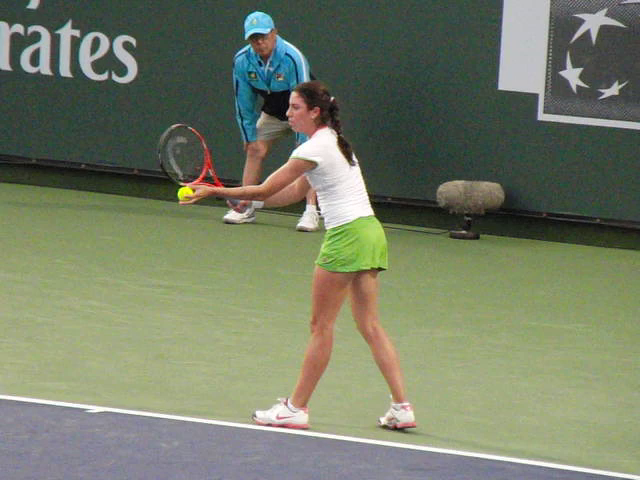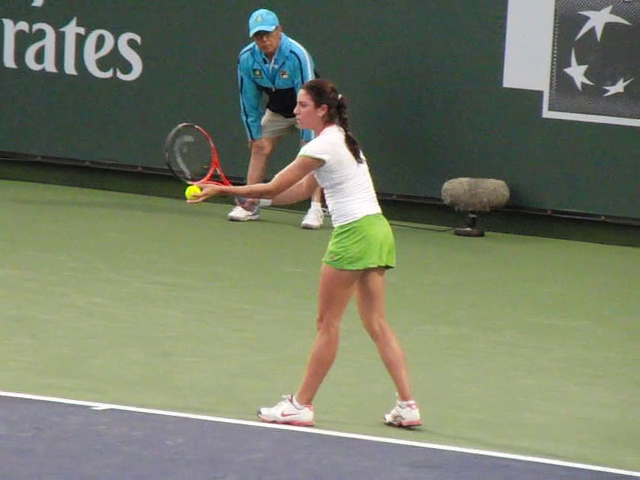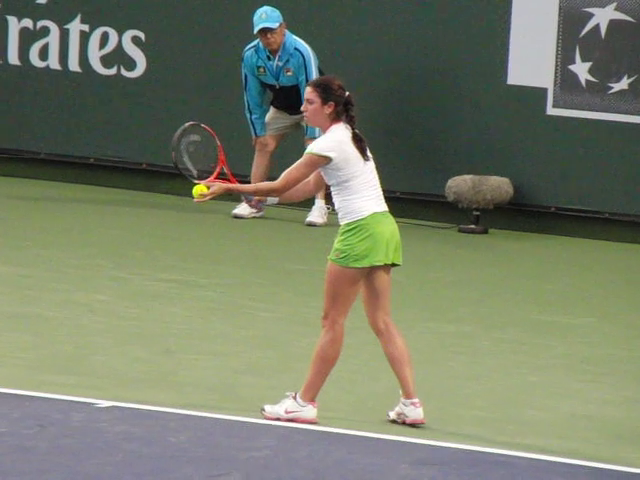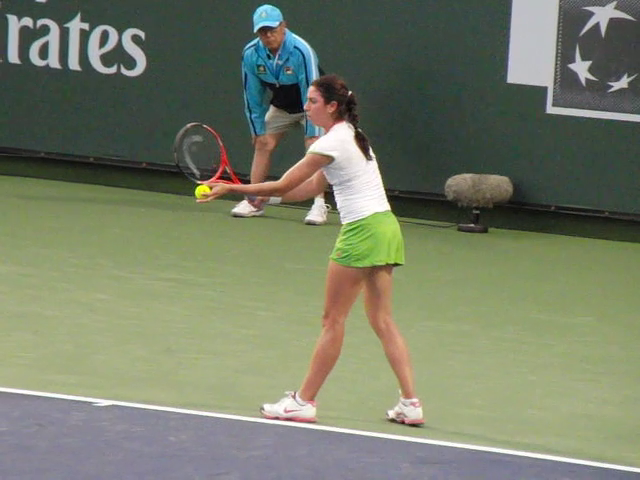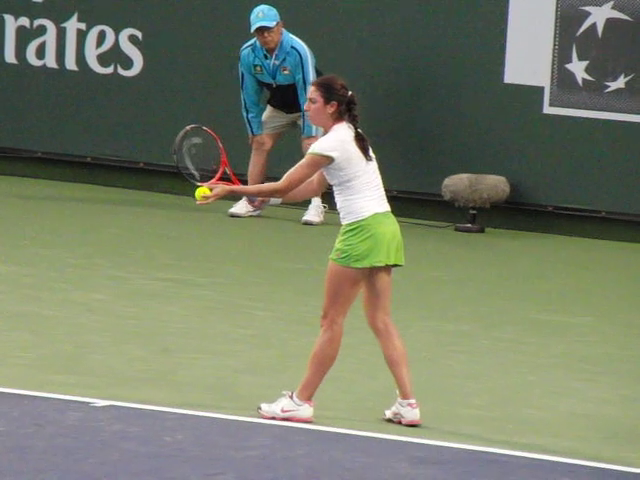
dt=0.1s
person 1, frame 1
left shoulder: (313, 148)
right shoulder: (333, 140)
left elbow: (265, 190)
right elbow: (295, 191)
left wrist: (213, 190)
right wrist: (251, 201)
left hip: (347, 236)
right hip: (369, 232)
left knee: (320, 325)
right knee: (369, 325)
left ankle: (295, 408)
right ankle: (401, 408)
person 1, frame 2
left shoulder: (321, 146)
right shoulder: (341, 138)
left elbow: (273, 187)
right elbow: (303, 189)
left wrist: (221, 189)
right wrist: (259, 199)
left hip: (354, 233)
right hip: (376, 230)
left knee: (327, 323)
right knee: (376, 323)
left ankle: (300, 406)
right ankle: (407, 406)
person 1, frame 3
left shoulder: (328, 143)
right shoulder: (348, 135)
left elbow: (280, 186)
right elbow: (311, 186)
left wrist: (227, 187)
right wrist: (268, 197)
left hip: (360, 231)
right hip: (383, 228)
left knee: (332, 320)
right knee: (381, 321)
left ankle: (304, 403)
right ankle: (410, 404)
person 1, frame 4
left shoulder: (331, 143)
right shoulder: (351, 135)
left elbow: (282, 185)
right elbow: (314, 186)
left wrist: (230, 188)
right wrist: (270, 197)
left hip: (362, 231)
right hip: (385, 227)
left knee: (332, 320)
right knee: (382, 320)
left ankle: (303, 402)
right ankle: (410, 404)
person 1, frame 5
left shoulder: (330, 144)
right shoulder: (351, 135)
left elbow: (282, 186)
right elbow: (314, 186)
left wrist: (229, 189)
right wrist: (271, 197)
left hip: (362, 232)
right hip: (384, 228)
left knee: (331, 320)
right knee: (380, 321)
left ankle: (300, 401)
right ankle: (407, 404)
person 2, frame 1
left shoulder: (292, 58)
right shoulder: (242, 61)
right elbow: (244, 102)
left wrist: (305, 139)
right wrist: (249, 136)
right hip: (272, 112)
right knee: (254, 151)
left ankle: (311, 212)
right ankle: (245, 207)
person 2, frame 2
left shoulder: (297, 55)
right shoulder: (247, 58)
right elbow: (249, 99)
left wrist: (309, 137)
right wrist: (254, 133)
right hip: (277, 109)
right knee: (259, 148)
left ankle: (316, 209)
person 2, frame 3
left shoulder: (301, 52)
right shoulder: (250, 55)
right elbow: (252, 96)
left wrist: (313, 133)
right wrist: (258, 131)
right hip: (281, 107)
right knee: (263, 146)
left ankle: (320, 206)
right ankle: (254, 202)
person 2, frame 4
left shoulder: (301, 51)
right shoulder: (250, 54)
right elbow: (252, 94)
left wrist: (313, 132)
right wrist: (257, 130)
right hip: (281, 105)
right knee: (262, 145)
left ankle: (319, 205)
person 2, frame 5
left shoulder: (298, 51)
right shoulder: (247, 54)
left elbow: (309, 92)
right elbow: (250, 94)
left wrist: (310, 133)
right wrist: (255, 130)
right hip: (278, 105)
left knee: (310, 147)
right knee: (259, 145)
left ankle: (316, 205)
right ankle: (250, 201)
